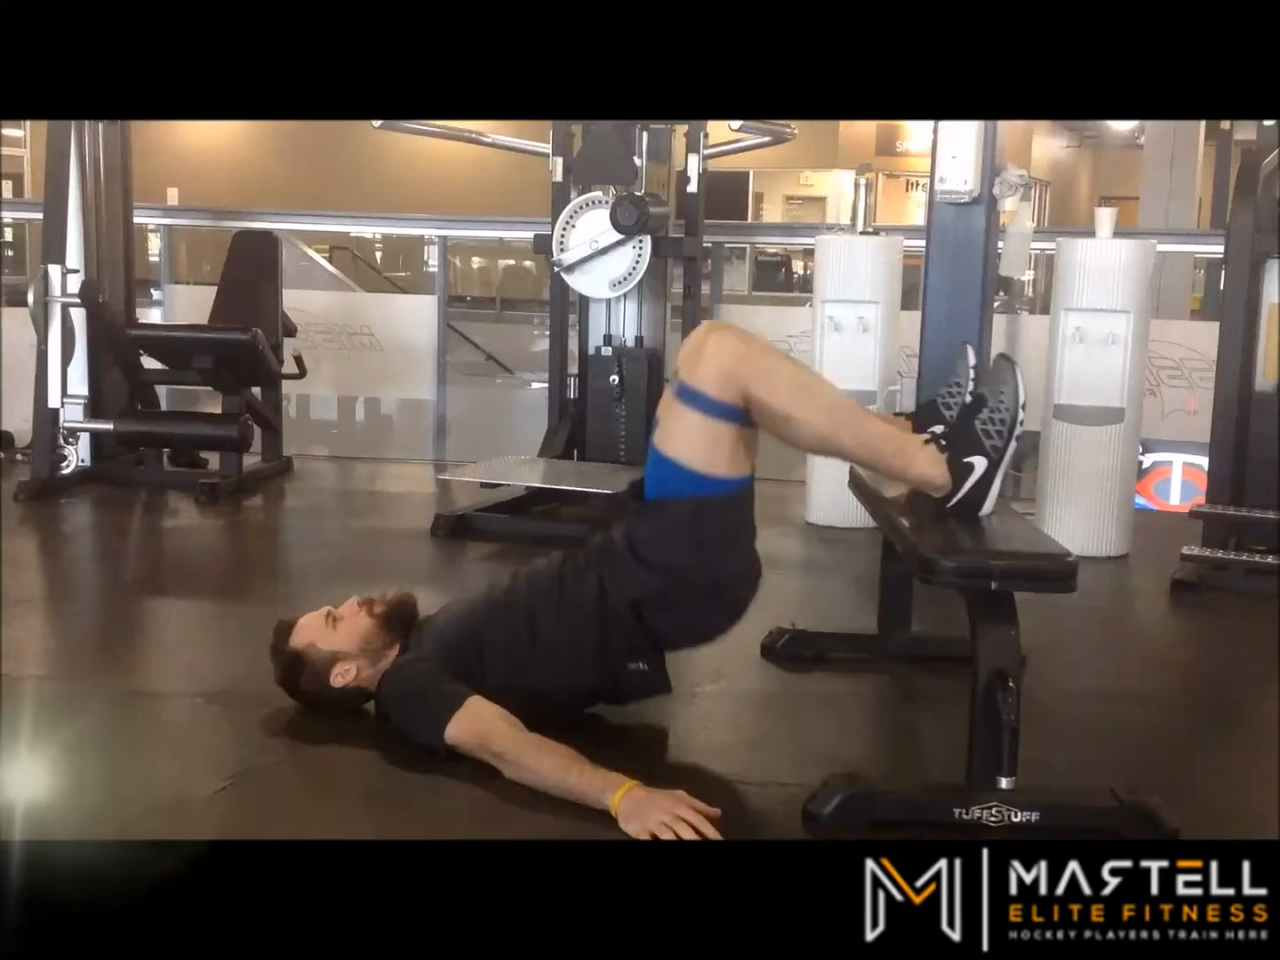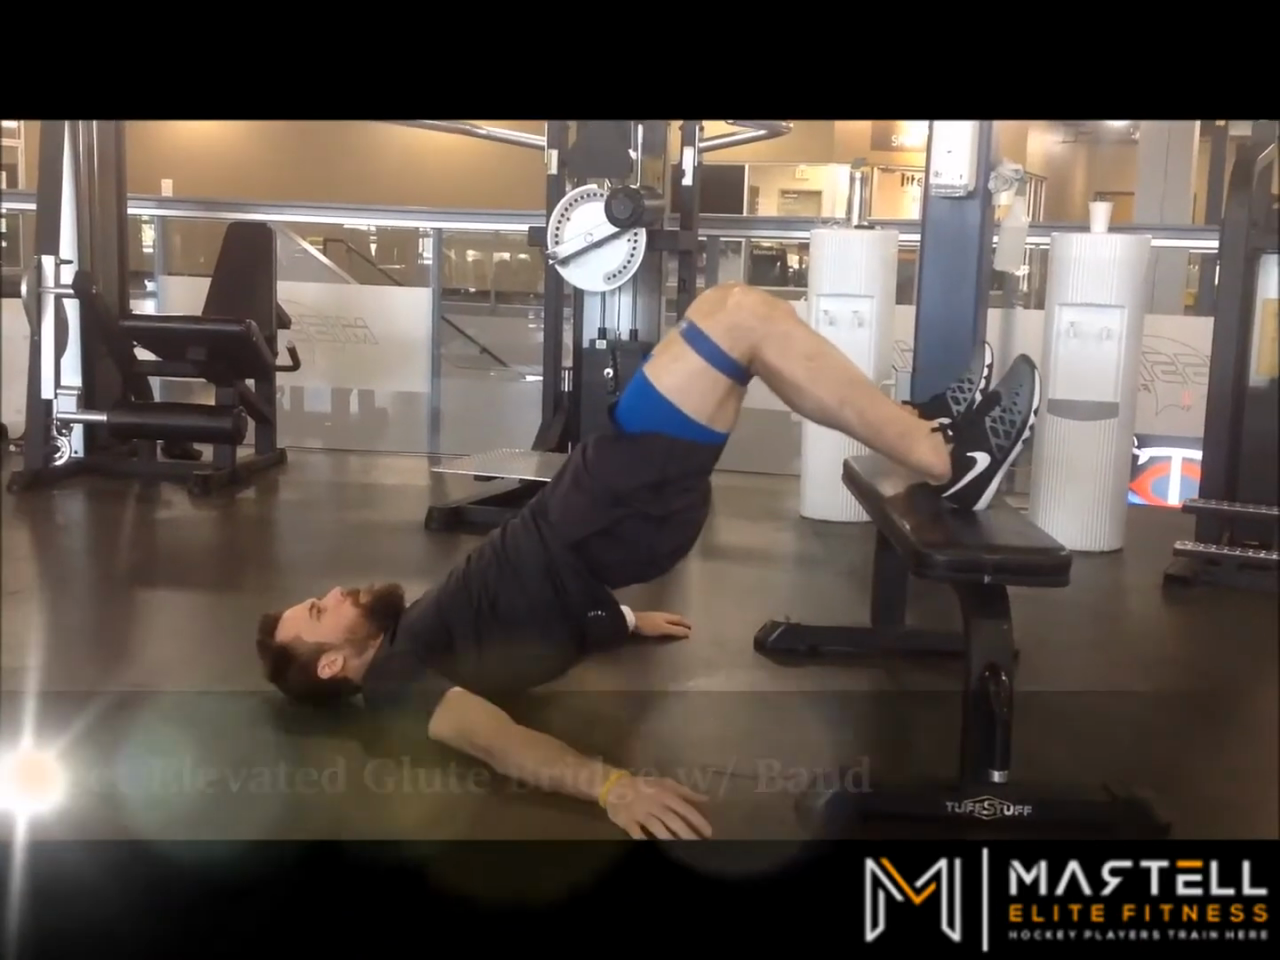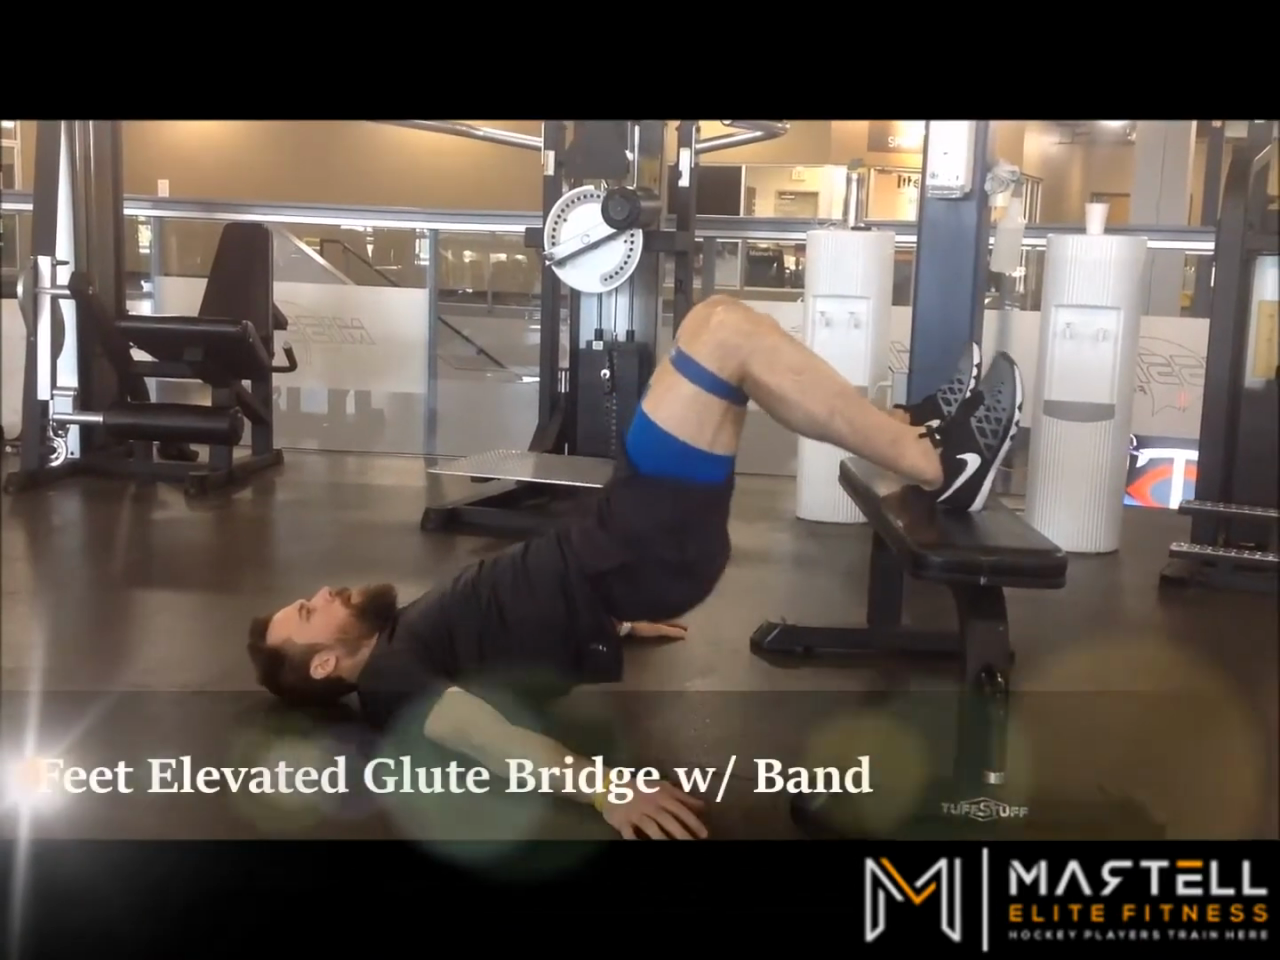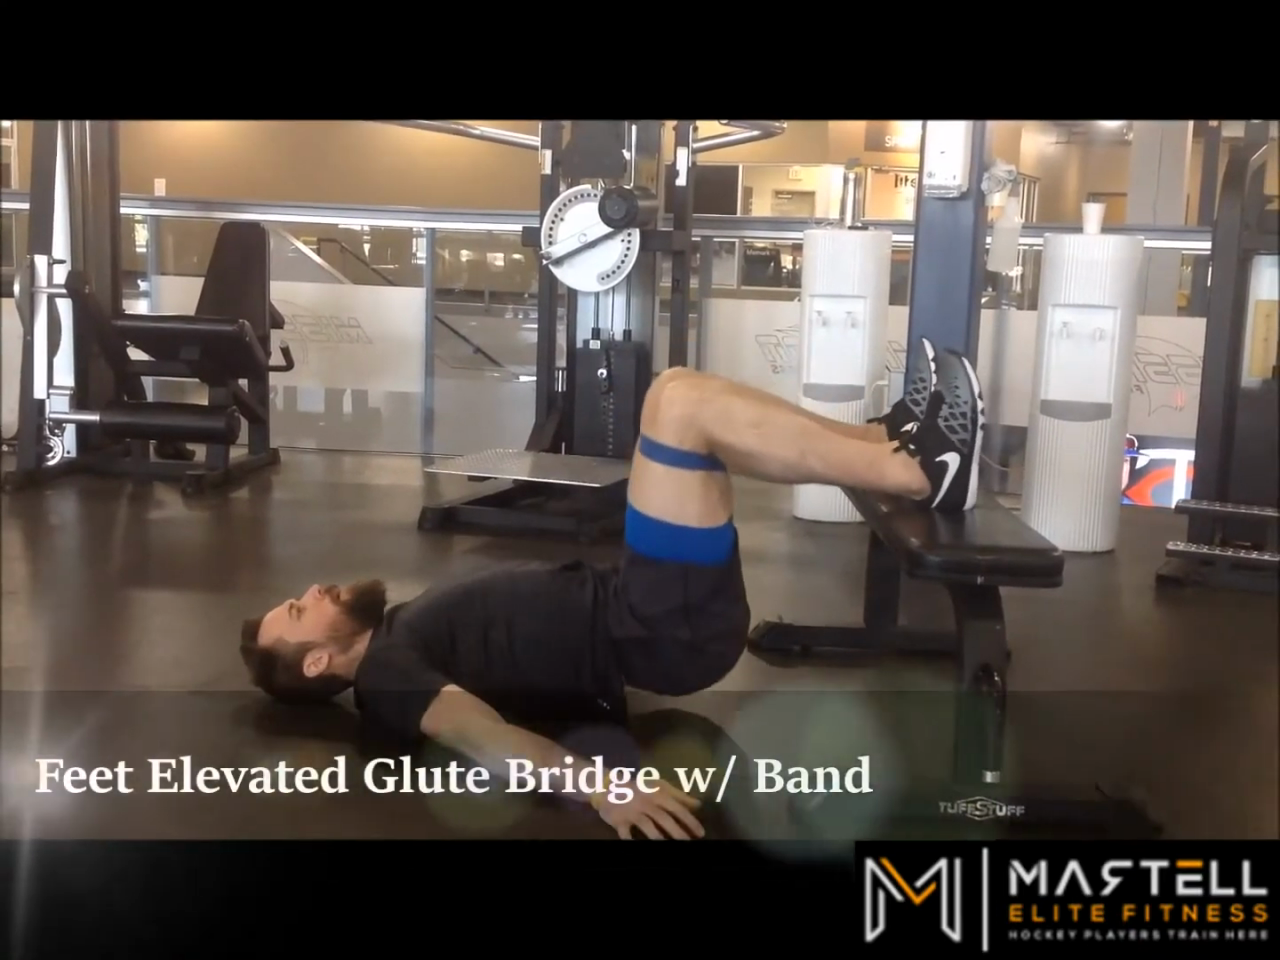
dt=0.7s
person 1, frame 1
left shoulder: (426, 641)
right shoulder: (409, 688)
right elbow: (505, 746)
right wrist: (622, 795)
left hip: (632, 585)
right hip: (665, 583)
left knee: (719, 357)
right knee: (718, 354)
left ankle: (917, 438)
right ankle: (947, 471)
person 1, frame 2
left shoulder: (411, 635)
right shoulder: (395, 678)
right elbow: (492, 739)
right wrist: (609, 784)
left hip: (589, 517)
right hip: (617, 513)
left knee: (737, 314)
right knee: (740, 314)
left ankle: (924, 430)
right ankle: (947, 461)
person 1, frame 3
left shoulder: (403, 634)
right shoulder: (391, 681)
right elbow: (485, 737)
right wrist: (600, 786)
left hip: (608, 555)
right hip: (641, 553)
left knee: (721, 334)
right knee: (721, 329)
left ankle: (916, 429)
right ankle: (939, 465)
person 1, frame 4
left shoulder: (401, 632)
right shoulder: (388, 677)
right elbow: (482, 735)
right wrist: (597, 783)
left hip: (619, 604)
right hip: (665, 632)
left knee: (690, 406)
right knee: (681, 402)
left ankle: (895, 439)
right ankle: (923, 473)
